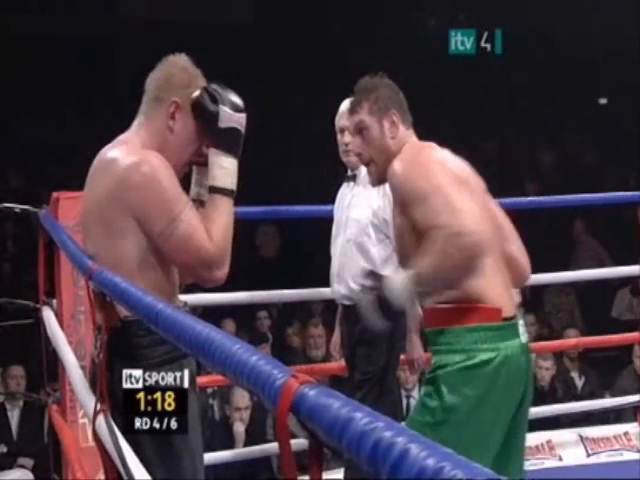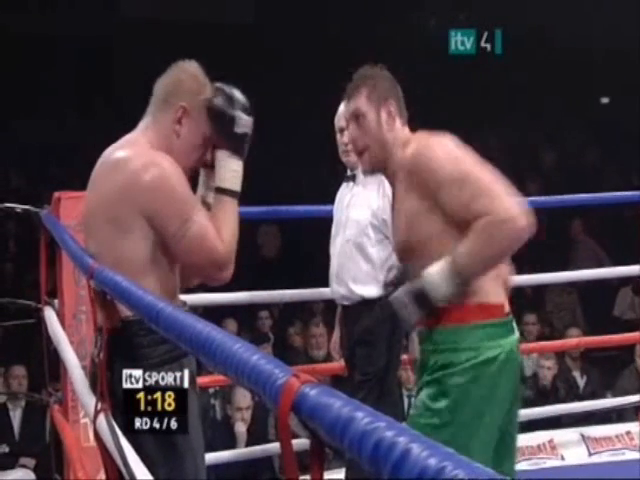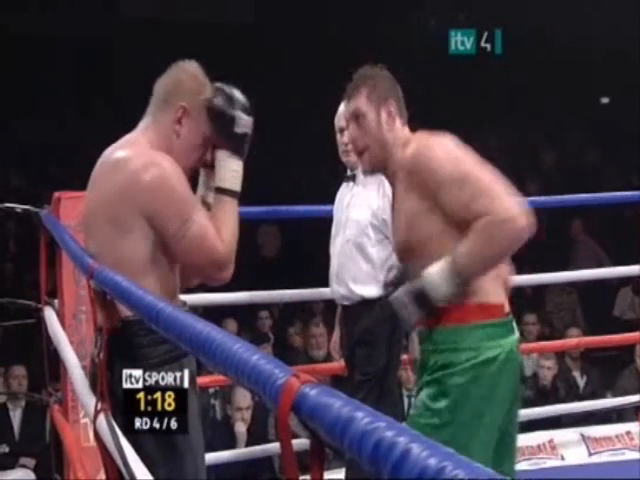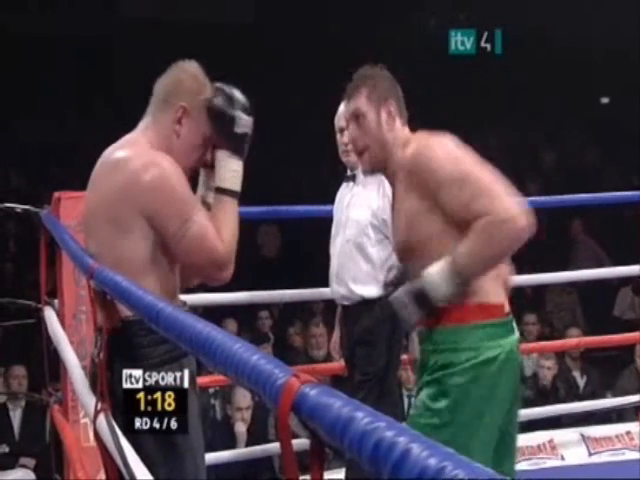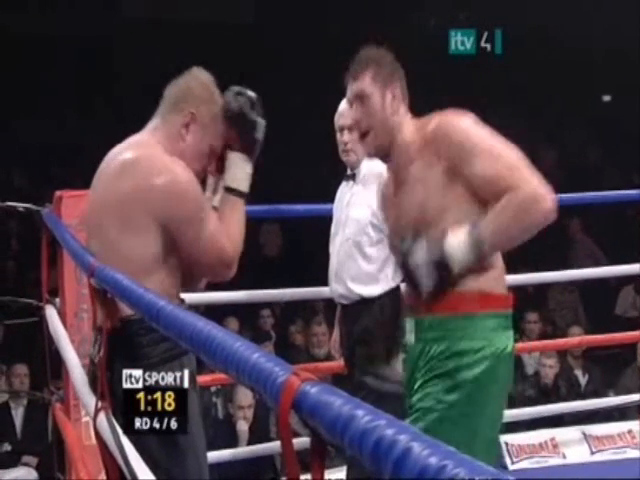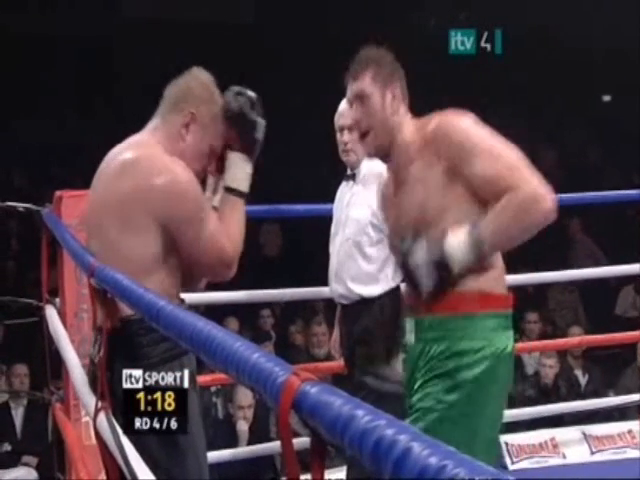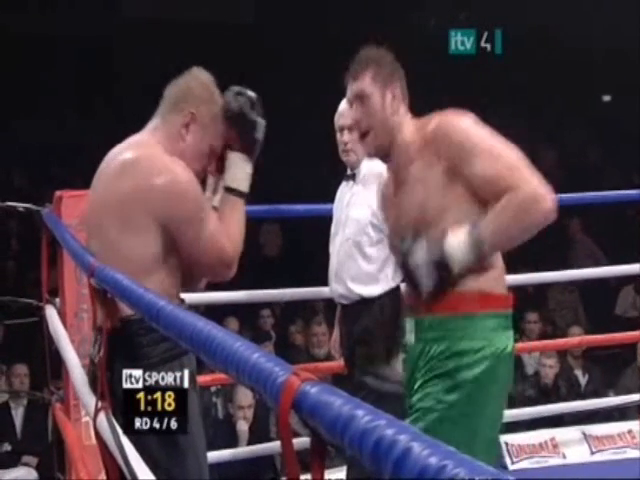
dt=0.2s
person 1, frame 1
left shoulder: (112, 161)
right shoulder: (145, 168)
left elbow: (176, 267)
right elbow: (211, 266)
left wrist: (203, 180)
right wrist: (224, 161)
left hip: (124, 348)
right hip: (150, 352)
person 1, frame 2
left shoulder: (116, 161)
right shoulder: (154, 170)
left elbow: (181, 270)
right elbow: (218, 264)
left wrist: (209, 180)
right wrist: (230, 163)
left hip: (125, 347)
right hip: (152, 351)
person 1, frame 3
left shoulder: (115, 161)
right shoulder: (154, 170)
right elbow: (218, 264)
left wrist: (209, 181)
right wrist: (230, 162)
left hip: (123, 347)
right hip: (151, 351)
person 1, frame 4
left shoulder: (115, 161)
right shoulder: (157, 172)
right elbow: (217, 265)
left wrist: (209, 179)
right wrist: (229, 162)
left hip: (119, 346)
right hip: (150, 350)
person 1, frame 5
left shoulder: (119, 162)
right shoulder: (168, 175)
right elbow: (222, 263)
left wrist: (215, 187)
right wrist: (239, 165)
left hip: (123, 345)
right hip: (152, 349)
person 1, frame 6
left shoulder: (119, 162)
right shoulder: (168, 175)
right elbow: (222, 263)
left wrist: (216, 186)
right wrist: (239, 164)
left hip: (121, 345)
right hip: (151, 349)
person 1, frame 7
left shoulder: (120, 161)
right shoulder: (169, 177)
right elbow: (222, 264)
left wrist: (215, 183)
right wrist: (238, 165)
left hip: (119, 345)
right hip: (150, 350)
person 2, frame 1
left shoulder: (411, 165)
right shoulder: (444, 166)
left elbow: (466, 239)
right elbow: (519, 267)
left wrist: (398, 288)
left hip: (472, 349)
right hip: (505, 341)
person 2, frame 2
left shoulder: (425, 153)
right shoulder: (403, 183)
left elbow: (512, 220)
left wrist: (435, 283)
left hip: (468, 347)
right hip: (480, 343)
person 2, frame 3
left shoulder: (425, 153)
right shoulder: (402, 185)
left elbow: (512, 220)
left wrist: (435, 283)
left hip: (469, 347)
right hip: (476, 345)
person 2, frame 4
left shoulder: (427, 154)
right shoulder: (400, 188)
left elbow: (512, 220)
left wrist: (432, 281)
left hip: (468, 346)
right hip: (447, 346)
person 2, frame 5
left shoulder: (446, 132)
right shoulder: (390, 188)
left elbow: (537, 199)
left wrist: (454, 250)
left hip: (468, 336)
right hip: (428, 338)
person 2, frame 6
left shoulder: (447, 132)
right shoulder: (389, 189)
left elbow: (537, 200)
left wrist: (454, 250)
left hip: (468, 337)
right hip: (427, 339)
person 2, frame 7
left shoulder: (450, 131)
right shoulder: (389, 191)
left elbow: (538, 201)
left wrist: (452, 248)
left hip: (473, 335)
right hip: (429, 341)
person 3, frame 1
left shoulder: (388, 184)
right shoulder: (345, 190)
right wrist: (340, 323)
left hip: (380, 313)
right hip: (353, 312)
left knee: (366, 409)
right knee: (379, 407)
person 3, frame 2
left shoulder: (386, 183)
right shoulder: (344, 190)
right wrist: (339, 323)
left hip: (379, 312)
right hip: (353, 312)
left knee: (366, 410)
right knee: (380, 407)
person 3, frame 3
left shoulder: (386, 182)
right shoulder: (344, 190)
right wrist: (339, 322)
left hip: (379, 312)
right hip: (353, 311)
left knee: (368, 409)
right knee: (380, 406)
person 3, frame 4
left shoulder: (385, 183)
right shoulder: (344, 189)
right wrist: (339, 321)
left hip: (379, 312)
right hip: (353, 311)
left knee: (369, 409)
right knee: (376, 406)
person 3, frame 5
left shoulder: (385, 179)
right shoulder: (344, 188)
right wrist: (339, 320)
left hip: (379, 310)
right hip: (352, 310)
left knee: (370, 407)
right knee: (375, 405)
person 3, frame 6
left shoulder: (385, 179)
right shoulder: (344, 187)
left wrist: (406, 319)
right wrist: (339, 320)
left hip: (378, 310)
right hip: (352, 310)
left knee: (371, 408)
right knee: (374, 405)
person 3, frame 7
left shoulder: (384, 180)
right shoulder: (343, 187)
left wrist: (402, 319)
left hip: (377, 311)
right hip: (351, 311)
left knee: (370, 407)
right knee: (371, 405)
